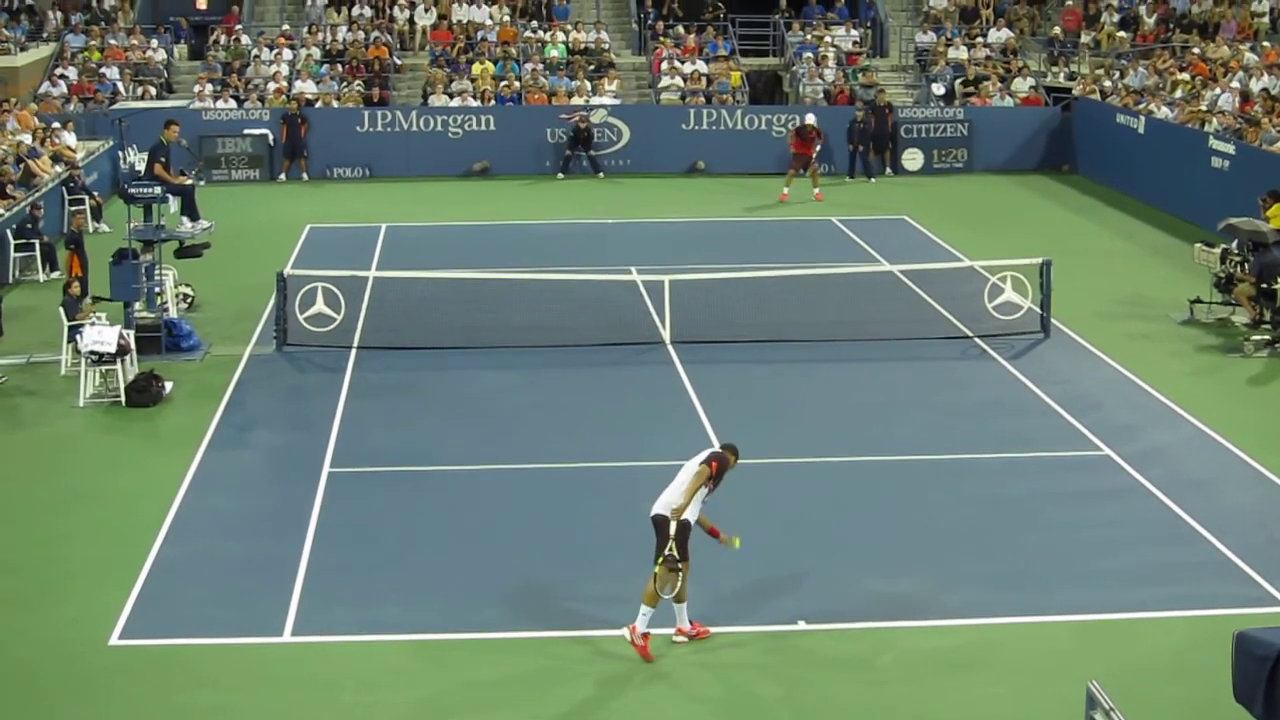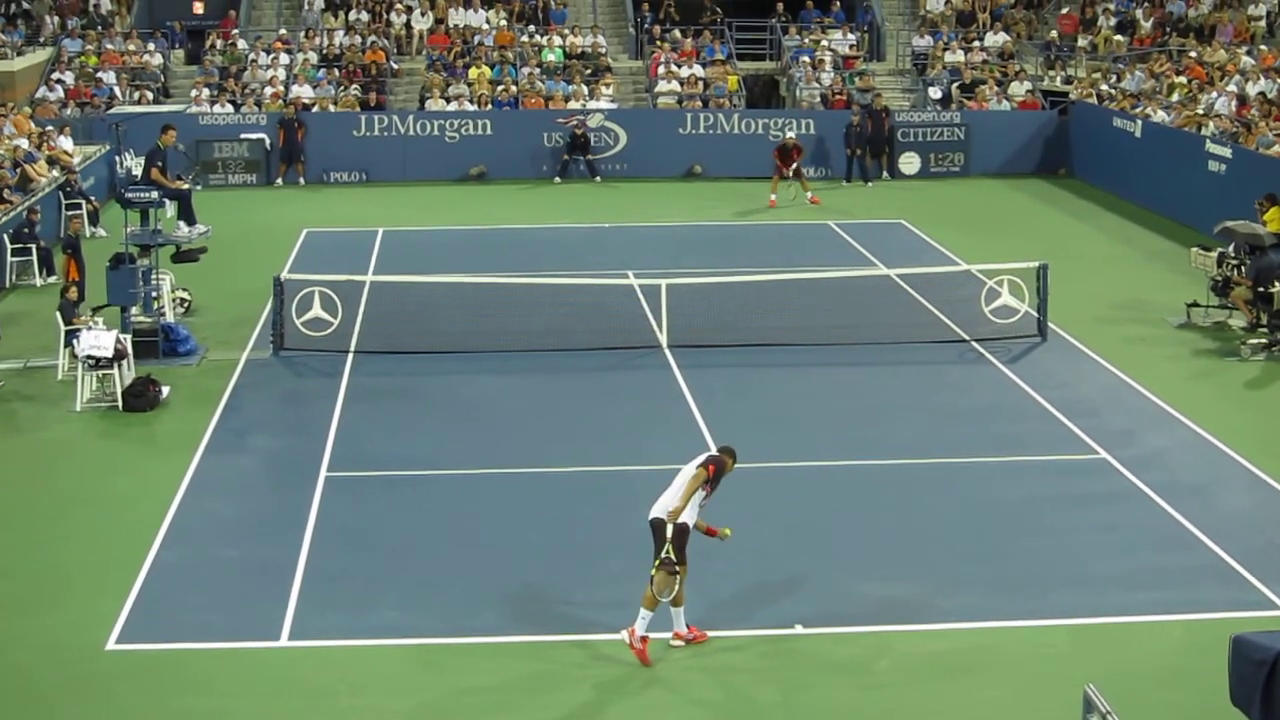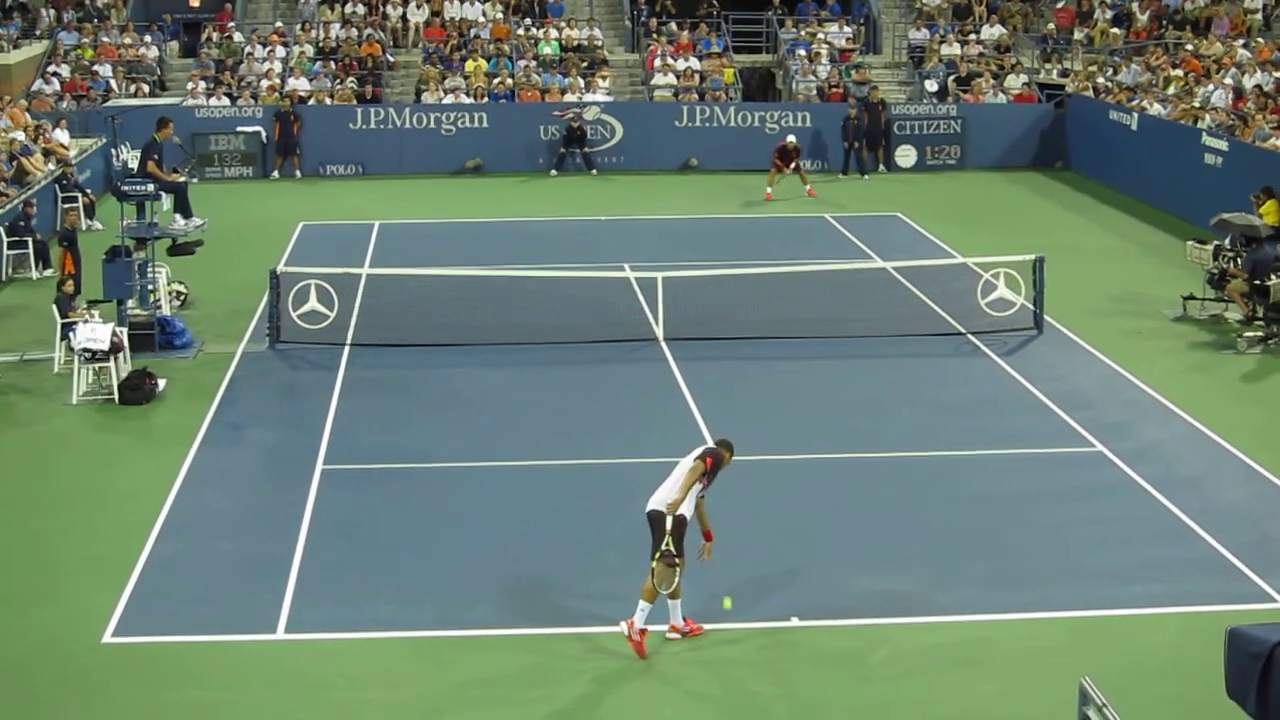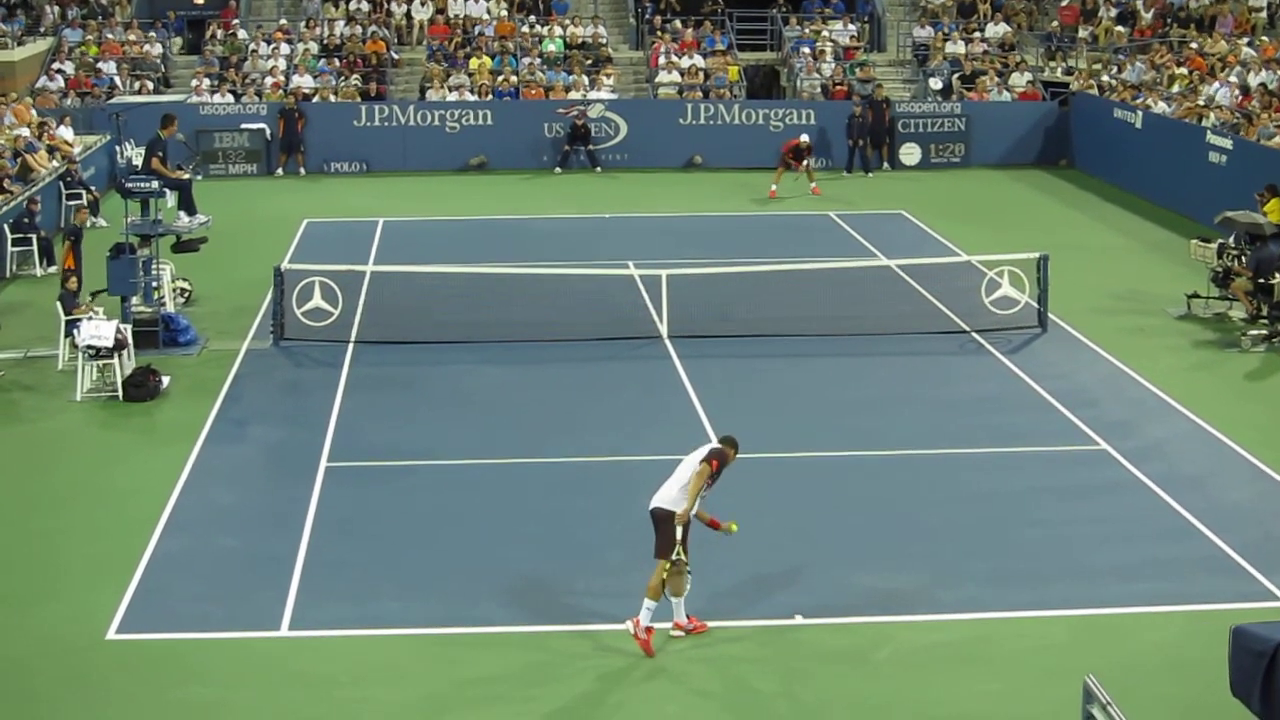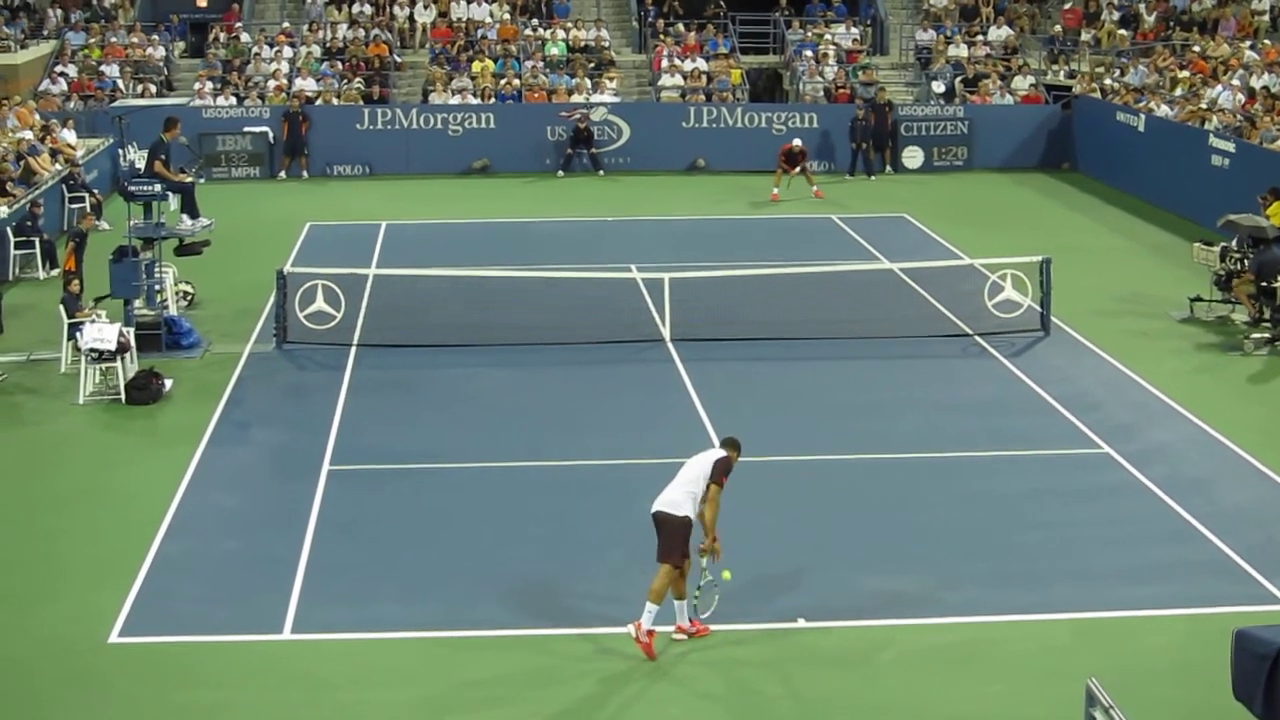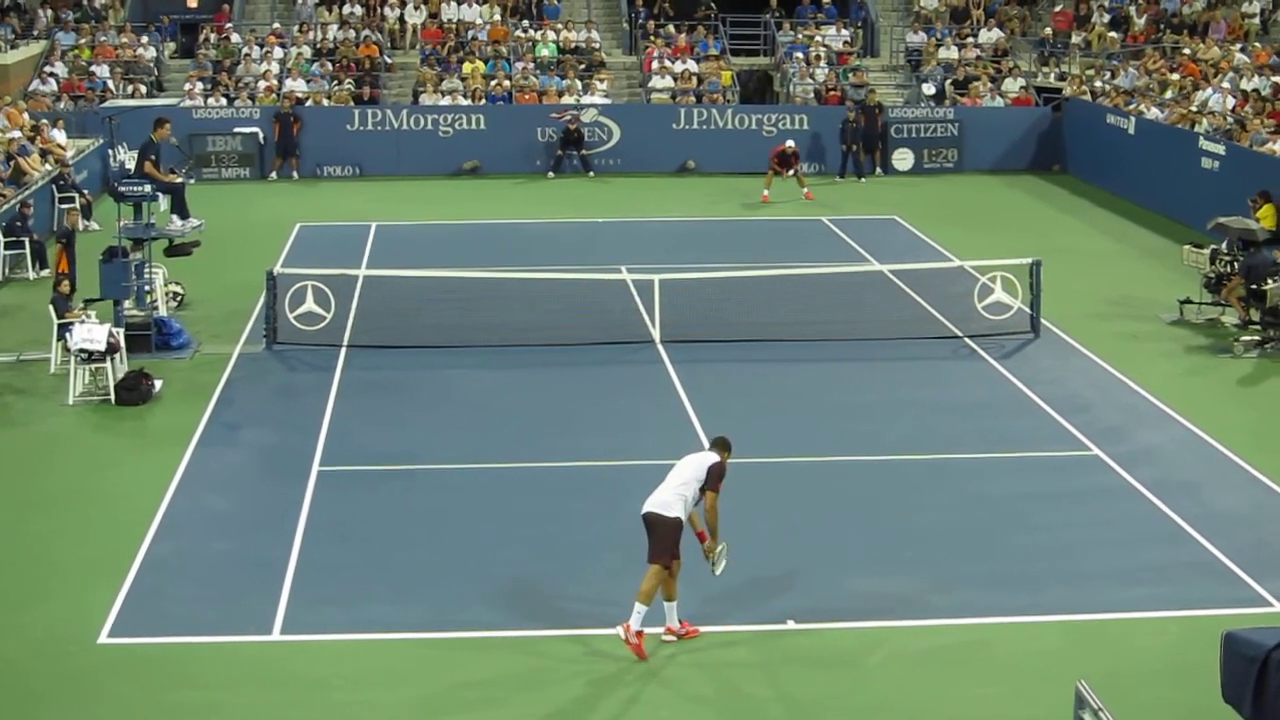
dt=0.4s
person 1, frame 1
left shoulder: (705, 459)
right shoulder: (719, 457)
left elbow: (696, 511)
right elbow: (700, 475)
left wrist: (718, 534)
right wrist: (684, 504)
left hip: (667, 513)
right hip: (673, 515)
left knee: (681, 569)
left ankle: (683, 627)
right ankle: (638, 629)
person 1, frame 2
left shoulder: (704, 462)
right shoulder: (717, 461)
left elbow: (692, 514)
right elbow: (697, 478)
left wrist: (715, 533)
right wrist: (681, 506)
left hip: (665, 517)
right hip: (672, 519)
left knee: (678, 573)
left ankle: (680, 631)
right ankle: (637, 632)
person 1, frame 3
left shoulder: (701, 457)
right shoulder: (714, 454)
left elbow: (698, 505)
right elbow: (695, 470)
left wrist: (708, 539)
right wrist: (680, 498)
left hip: (660, 509)
right hip: (669, 511)
left knee: (675, 565)
left ankle: (677, 624)
right ankle: (636, 625)
person 1, frame 4
left shoulder: (704, 454)
right shoulder: (719, 453)
left elbow: (694, 509)
right elbow: (700, 475)
left wrist: (720, 526)
right wrist: (687, 508)
left hip: (661, 506)
right hip: (672, 509)
right knee: (666, 565)
left ankle: (680, 621)
right ankle: (641, 623)
person 1, frame 5
left shoulder: (705, 457)
right shoulder: (724, 460)
left elbow: (701, 503)
right elbow: (712, 499)
left wrist: (714, 539)
right wrist: (709, 538)
left hip: (663, 508)
right hip: (676, 513)
left knee: (682, 566)
right knee: (669, 569)
left ankle: (683, 624)
right ankle: (643, 627)
person 1, frame 6
left shoulder: (694, 458)
right shoulder: (718, 464)
right elbow: (710, 507)
left wrist: (703, 539)
right wrist: (714, 540)
left hip: (653, 509)
right hip: (667, 514)
left knee: (672, 567)
right knee: (658, 570)
left ankle: (673, 626)
right ankle: (632, 628)
